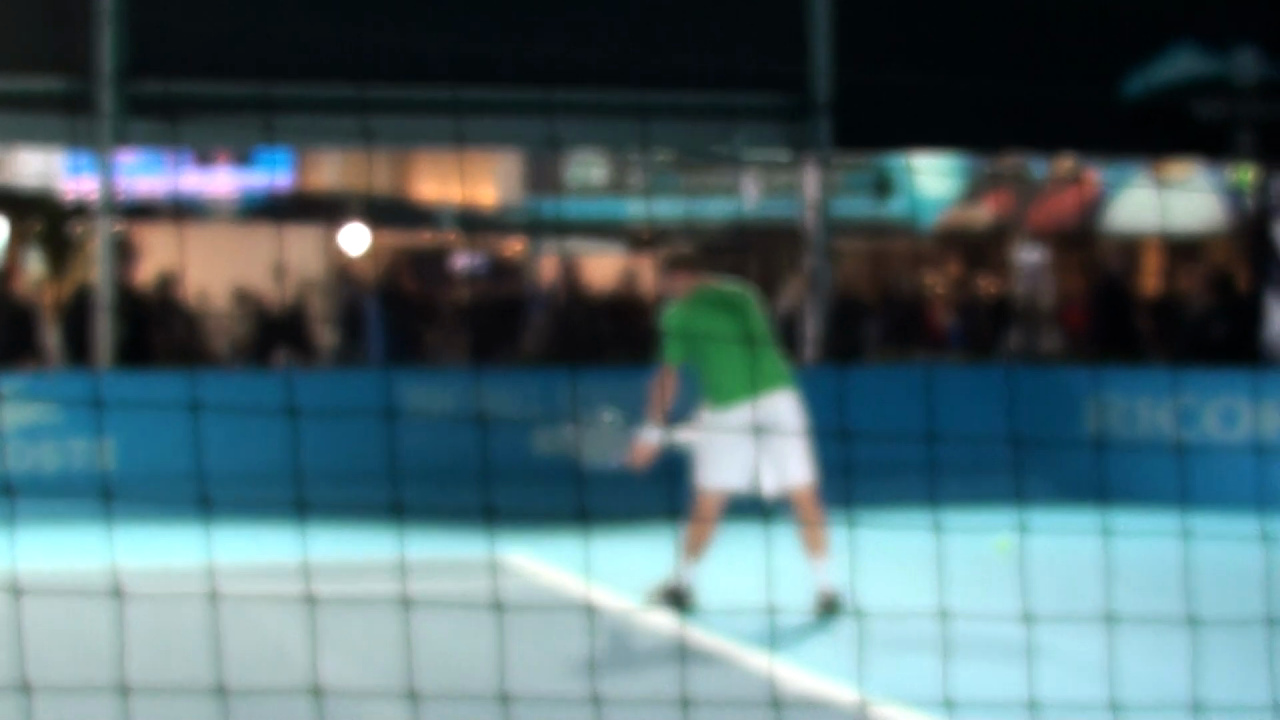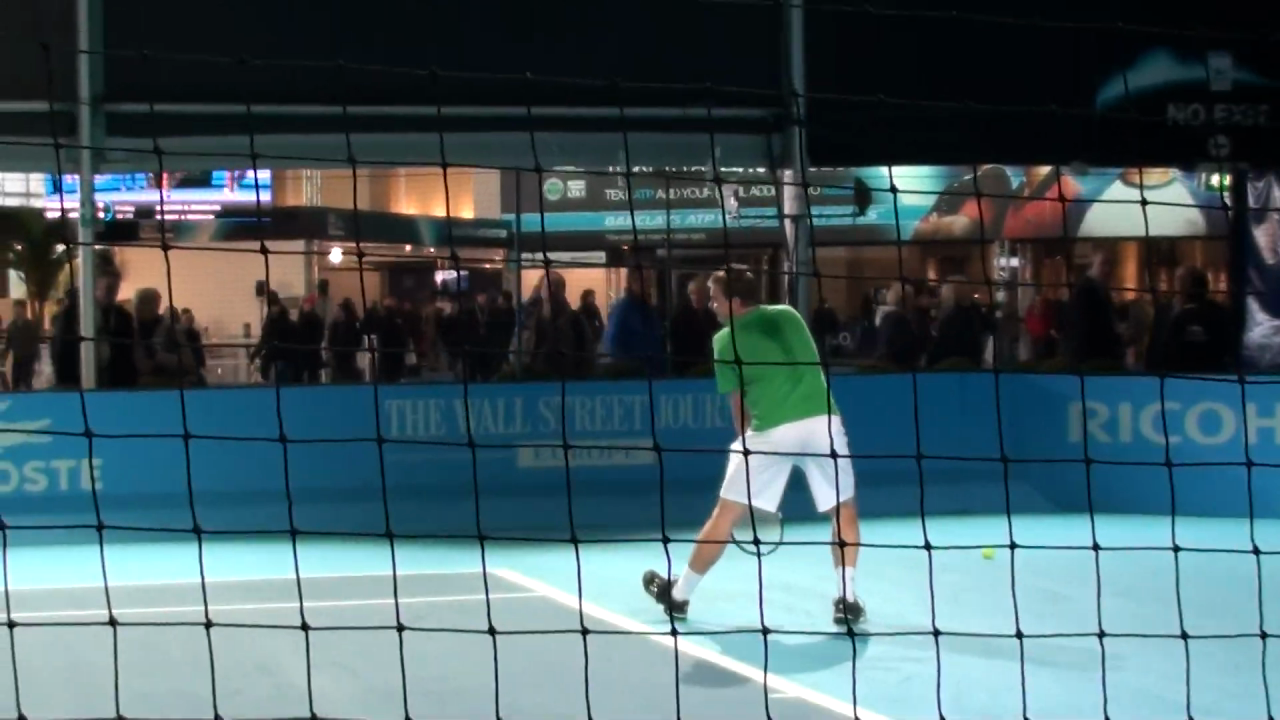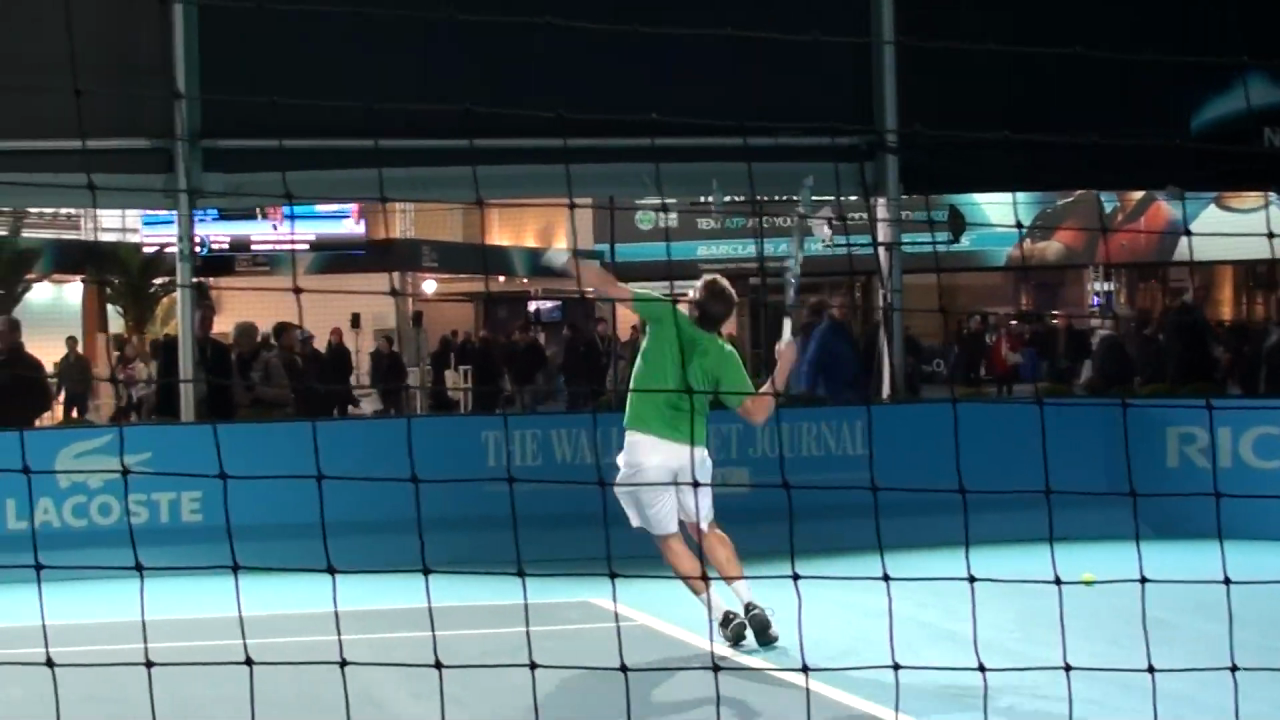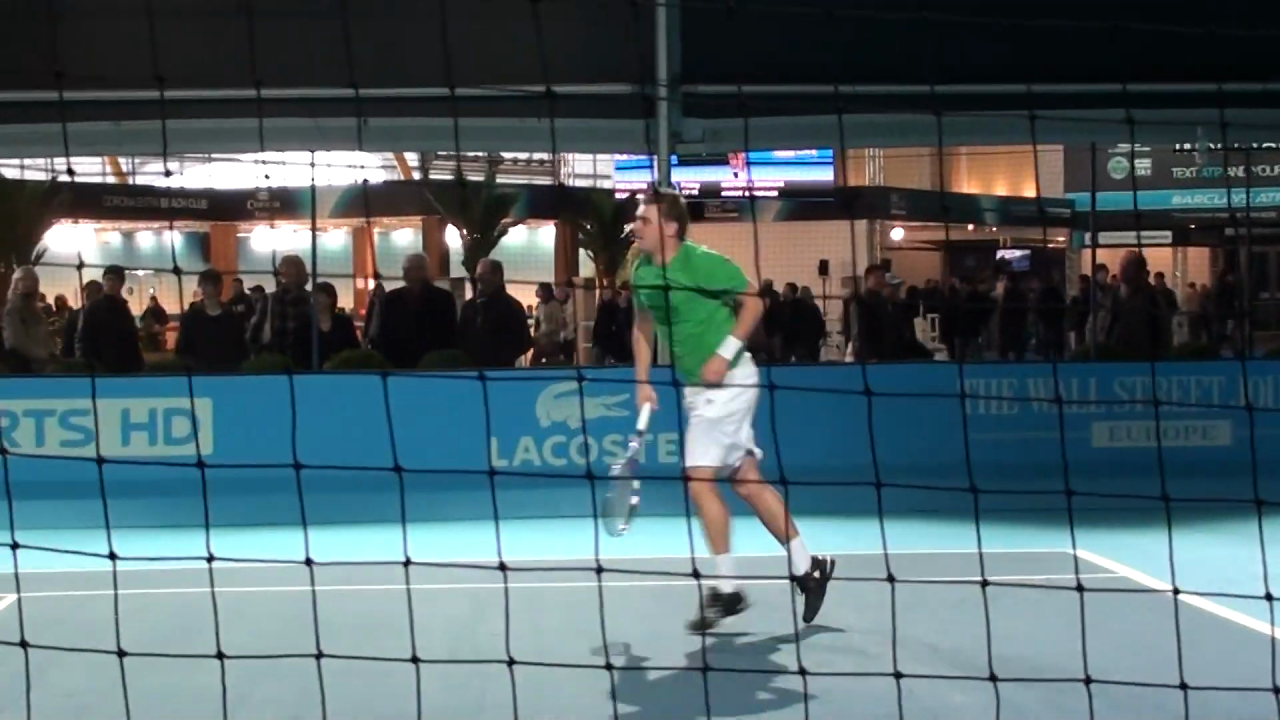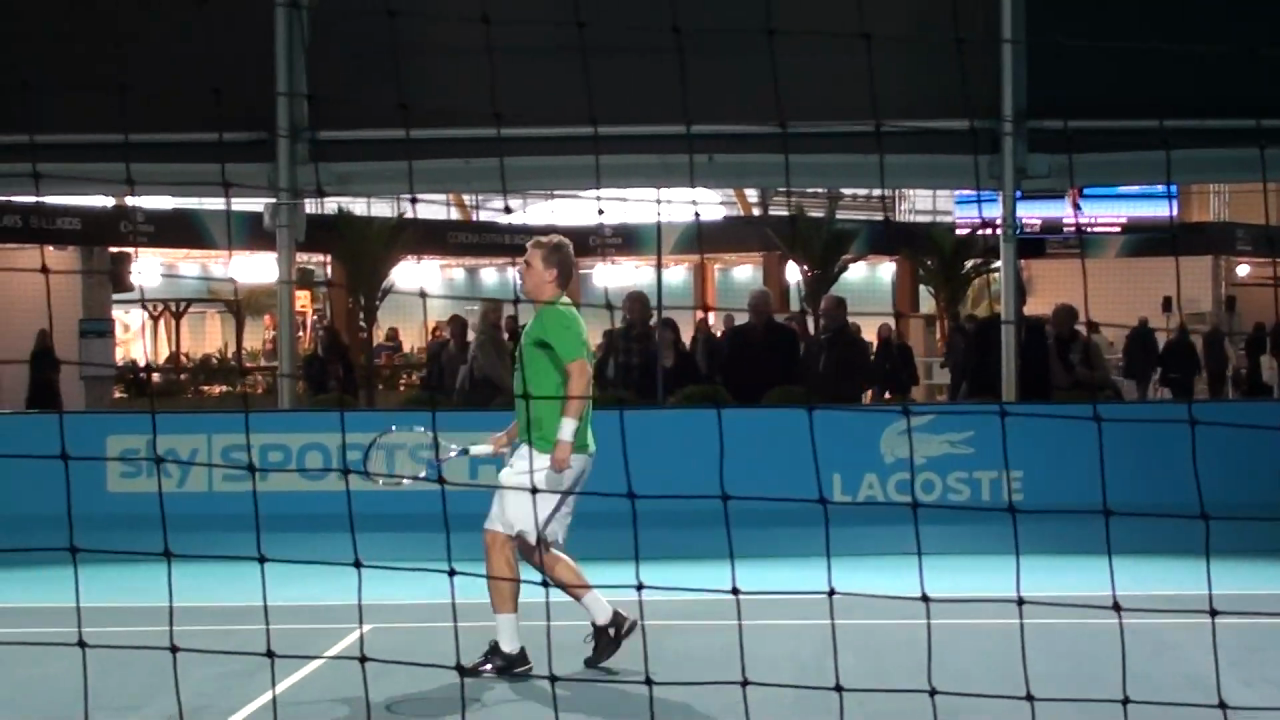
dt=1s
person 1, frame 1
left shoulder: (678, 312)
right shoulder: (743, 294)
left elbow: (667, 377)
left wrist: (652, 432)
left hip: (730, 409)
right hip: (778, 397)
left knee: (708, 502)
right knee: (804, 496)
left ankle: (680, 586)
right ankle: (825, 588)
person 1, frame 2
left shoulder: (725, 340)
right shoulder: (790, 316)
left elbow: (739, 404)
left wrist: (745, 442)
left hip: (771, 432)
right hip: (823, 423)
left knee: (726, 514)
right knee: (843, 510)
left ankle: (678, 594)
right ankle: (847, 599)
person 1, frame 3
left shoulder: (669, 318)
right shoulder: (722, 356)
left elbow: (611, 288)
right elbow: (758, 413)
left wrist: (564, 262)
right wrist: (783, 368)
left hip: (645, 448)
right hip: (690, 451)
left knee: (670, 539)
right knee: (707, 530)
left ankle: (724, 616)
right ankle: (750, 607)
person 1, frame 4
left shoulder: (706, 263)
right shoulder: (642, 271)
left elbow: (754, 303)
right elbow: (643, 328)
left wrist: (725, 353)
right wrist: (643, 382)
left hip: (728, 384)
right hip: (697, 390)
left knee: (699, 483)
right knee: (749, 482)
left ankle: (725, 588)
right ankle: (806, 568)
person 1, frame 5
left shoulder: (555, 316)
right shoulder: (545, 319)
left elbow: (580, 375)
left wrist: (564, 437)
right wrist: (514, 430)
left hip: (552, 449)
right hip: (543, 446)
left knee: (498, 539)
right knee: (536, 547)
left ankle: (509, 650)
right ankle: (607, 621)
